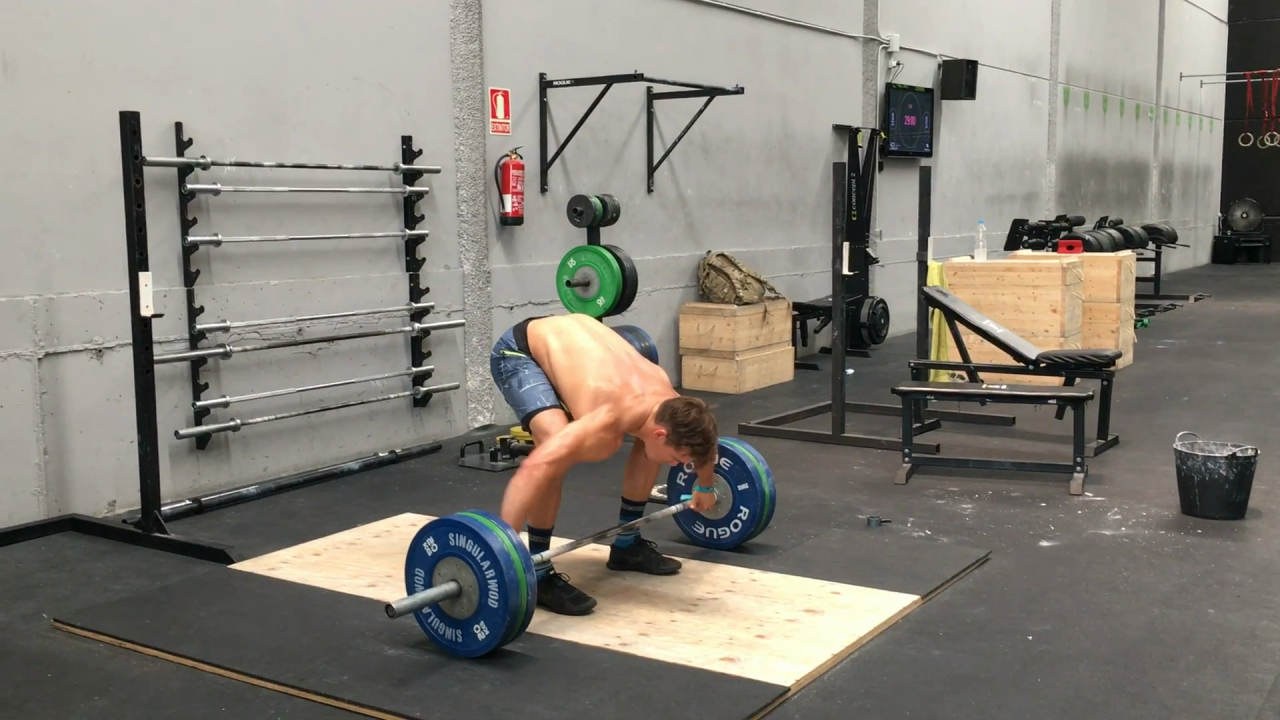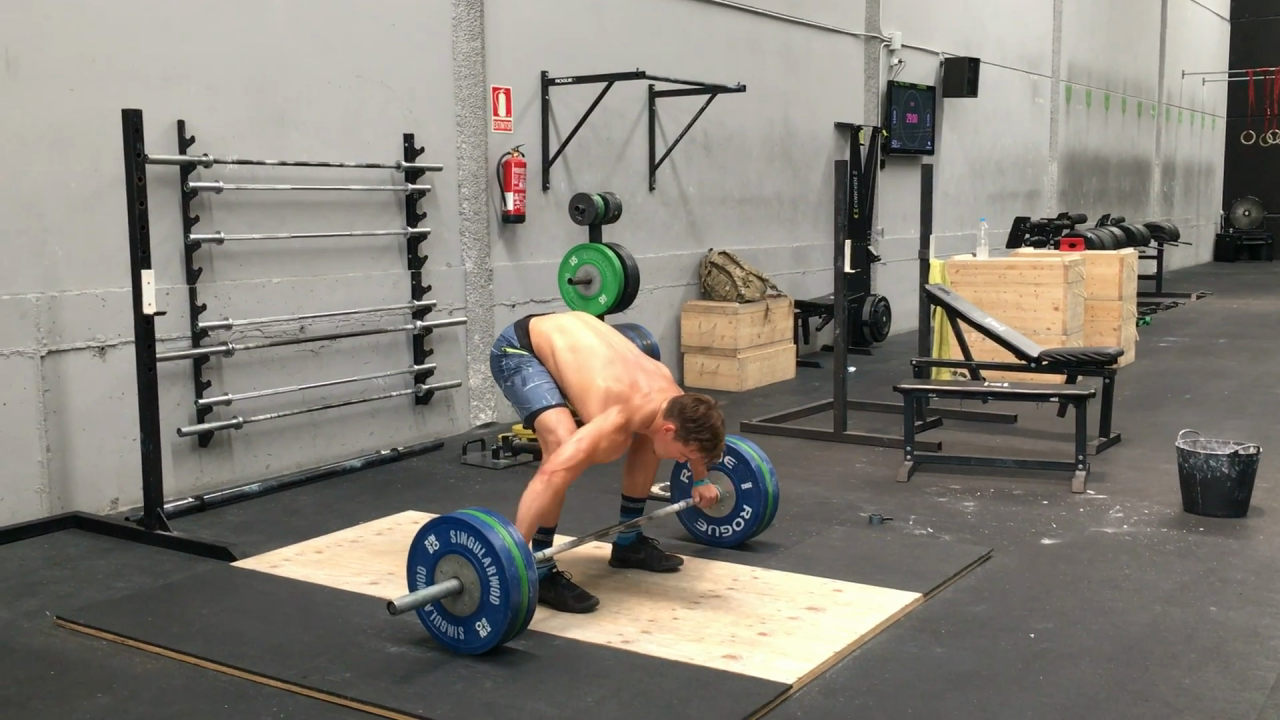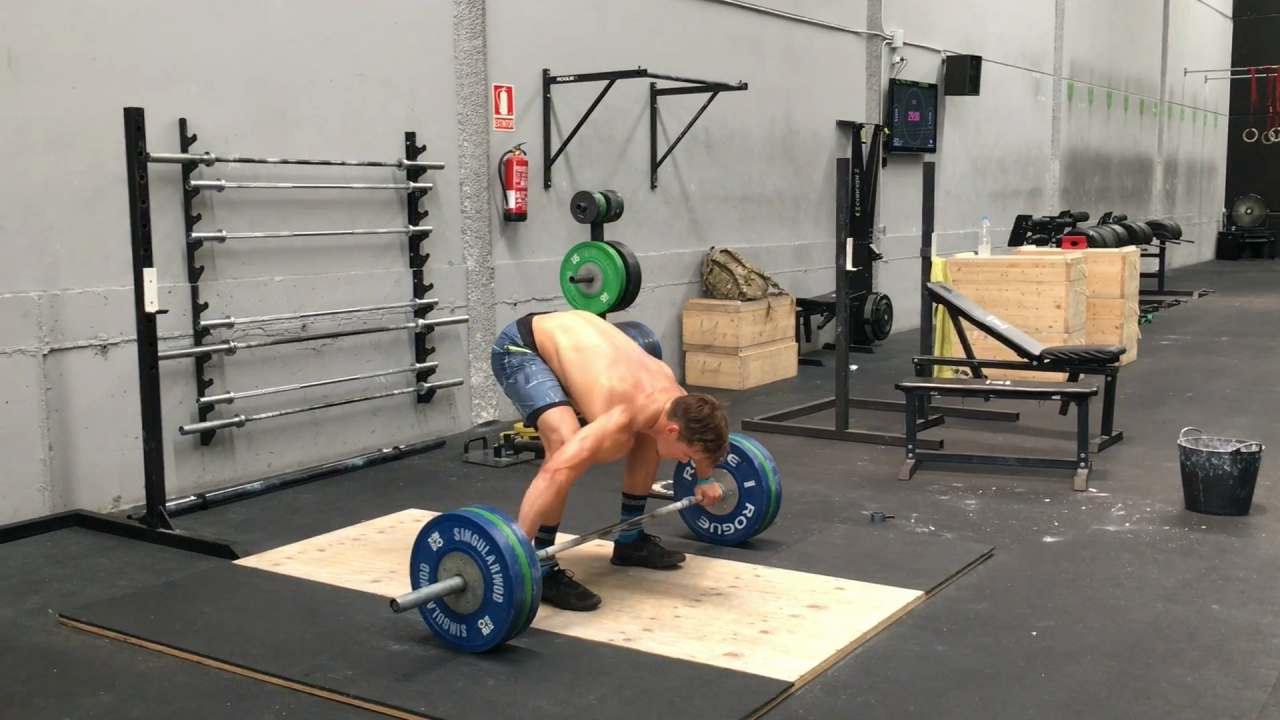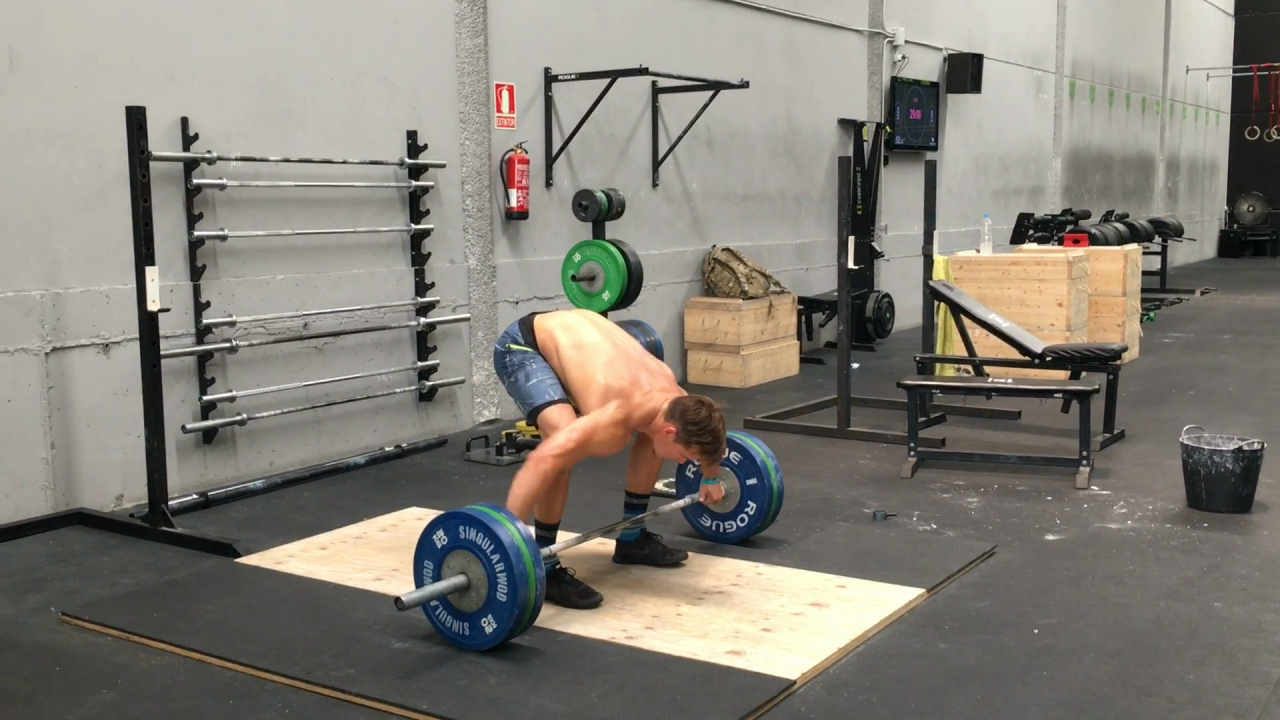
dt=0.1s
person 1, frame 1
left shoulder: (669, 404)
right shoulder: (606, 424)
left elbow: (697, 440)
right elbow: (533, 469)
left wrist: (705, 489)
right hip: (517, 352)
left knee: (646, 441)
right knee: (557, 444)
left ankle: (627, 545)
right ankle: (538, 575)
person 1, frame 2
left shoulder: (674, 402)
right shoulder: (616, 425)
left elbow: (702, 436)
right elbow: (552, 474)
left wrist: (701, 481)
right hip: (518, 349)
left knee: (647, 438)
right knee: (562, 443)
left ankle: (628, 543)
right ankle: (541, 573)
person 1, frame 3
left shoulder: (677, 401)
right shoulder: (620, 424)
left elbow: (704, 434)
right elbow: (554, 473)
left wrist: (705, 479)
right hip: (520, 348)
left knee: (650, 436)
right knee: (565, 440)
left ankle: (630, 540)
right ankle: (543, 570)
person 1, frame 4
left shoulder: (676, 401)
right shoulder: (616, 420)
left elbow: (702, 433)
right elbow: (540, 462)
left wrist: (711, 480)
right hip: (522, 346)
left knee: (650, 436)
right knee: (562, 446)
left ankle: (632, 538)
right ankle: (545, 568)
